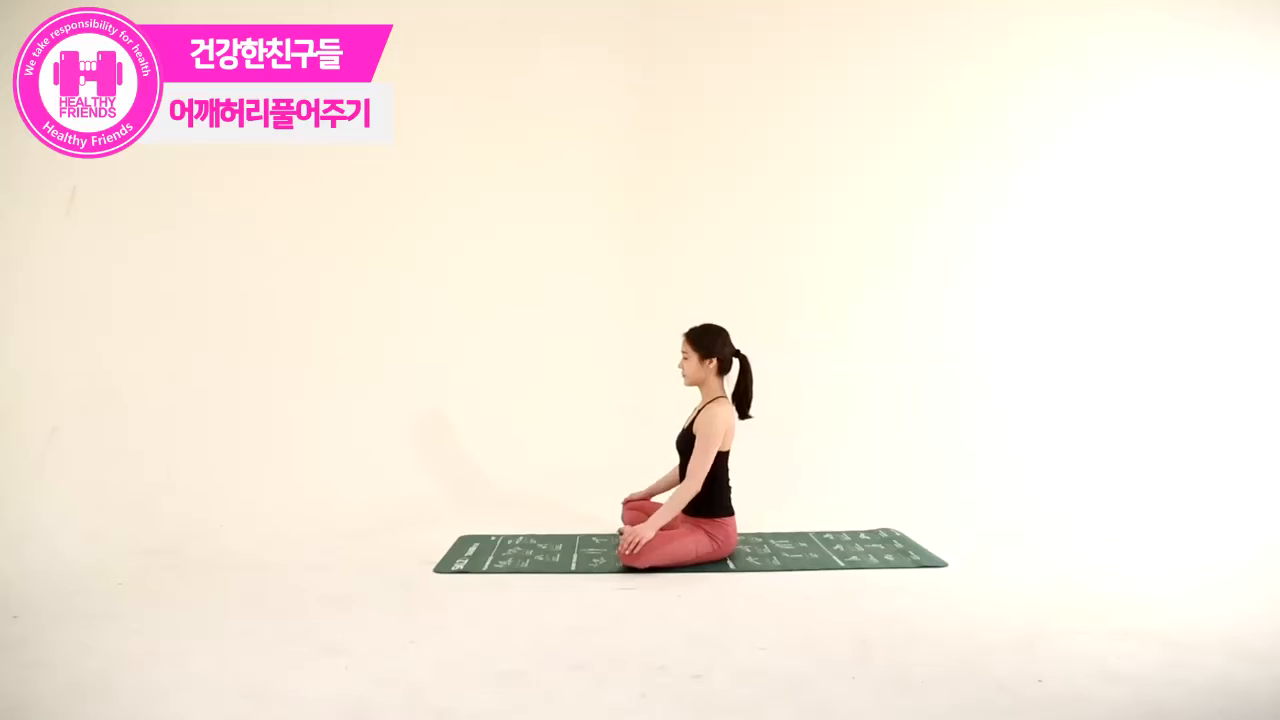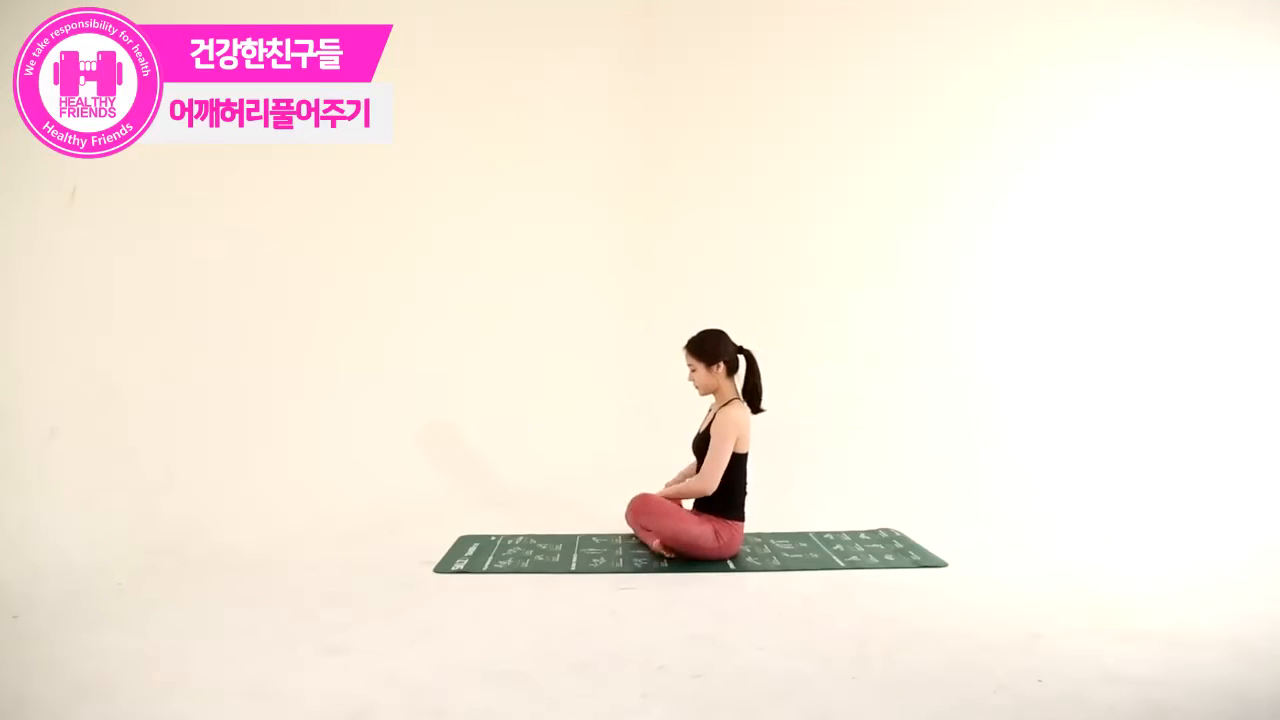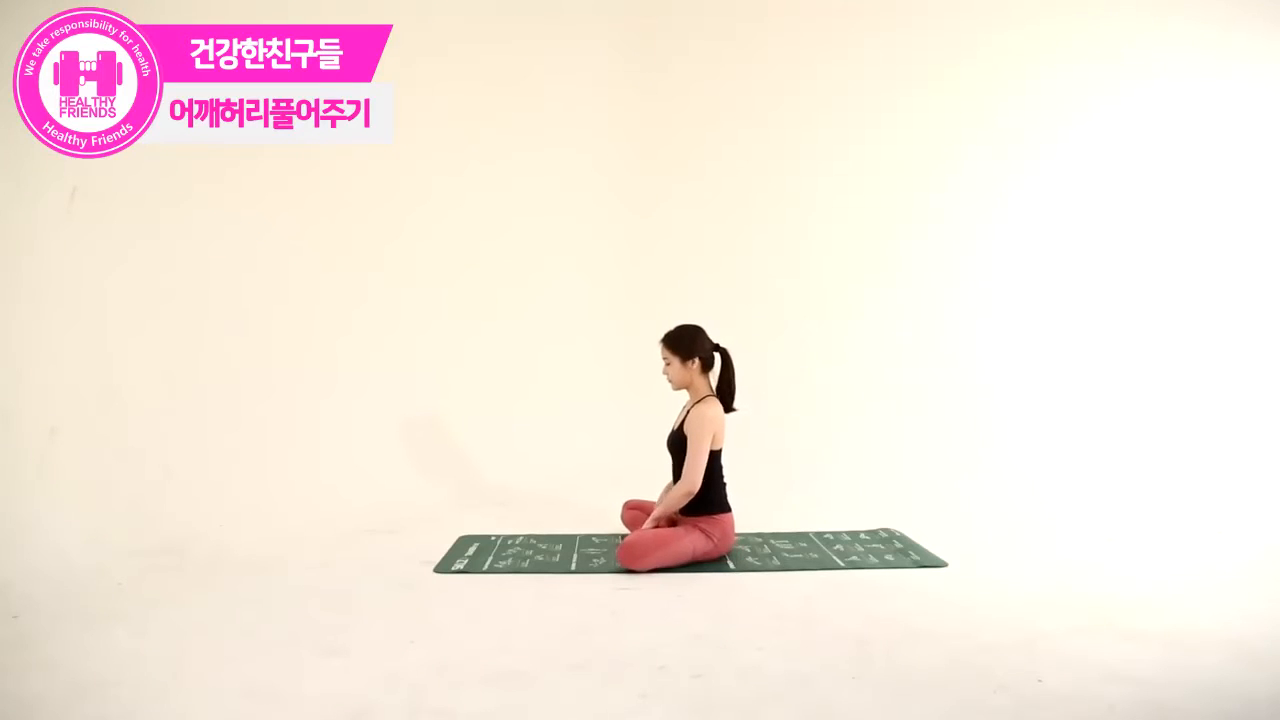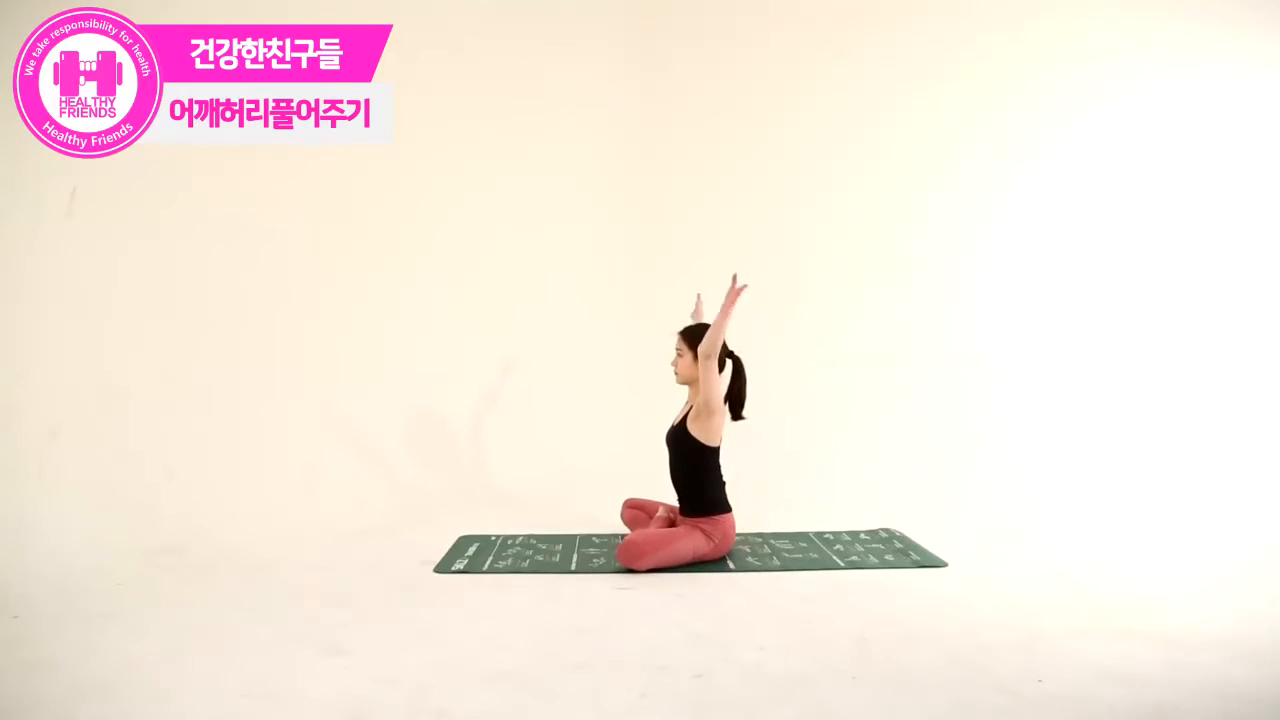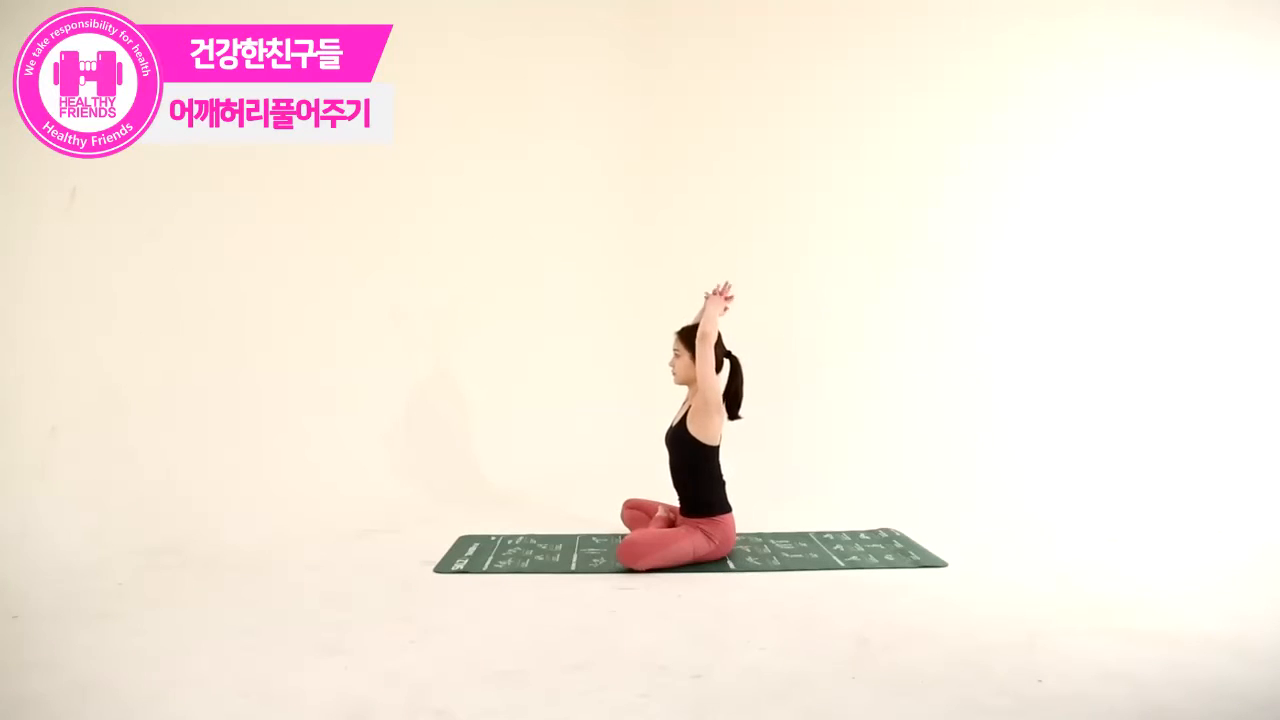
dt=1s
person 1, frame 1
left shoulder: (716, 413)
right shoulder: (707, 408)
left elbow: (694, 483)
left wrist: (652, 526)
right wrist: (648, 492)
left hip: (713, 531)
right hip: (695, 519)
left knee: (631, 552)
right knee: (632, 509)
person 1, frame 2
left shoulder: (731, 415)
right shoulder: (719, 409)
left elbow: (706, 484)
left wrist: (665, 493)
right wrist: (674, 483)
left hip: (721, 532)
right hip: (706, 520)
left knee: (640, 506)
right knee: (640, 508)
person 1, frame 3
left shoulder: (705, 412)
right shoulder: (694, 406)
left elbow: (690, 485)
left wrist: (656, 513)
right wrist: (663, 507)
left hip: (710, 527)
right hip: (692, 517)
left knee: (630, 553)
right knee: (631, 508)
person 1, frame 4
left shoulder: (711, 407)
right shoulder: (696, 402)
left elbow: (708, 354)
right elbow: (699, 351)
left wrist: (725, 312)
right wrist: (696, 321)
left hip: (711, 529)
right hip: (691, 517)
left knee: (629, 553)
right knee: (631, 508)
person 1, frame 5
left shoulder: (709, 405)
right shoulder: (693, 398)
left elbow: (705, 338)
right elbow: (696, 337)
left wrist: (714, 305)
right wrist: (711, 307)
left hip: (712, 529)
right hip: (692, 517)
left knee: (629, 553)
right knee: (631, 508)
